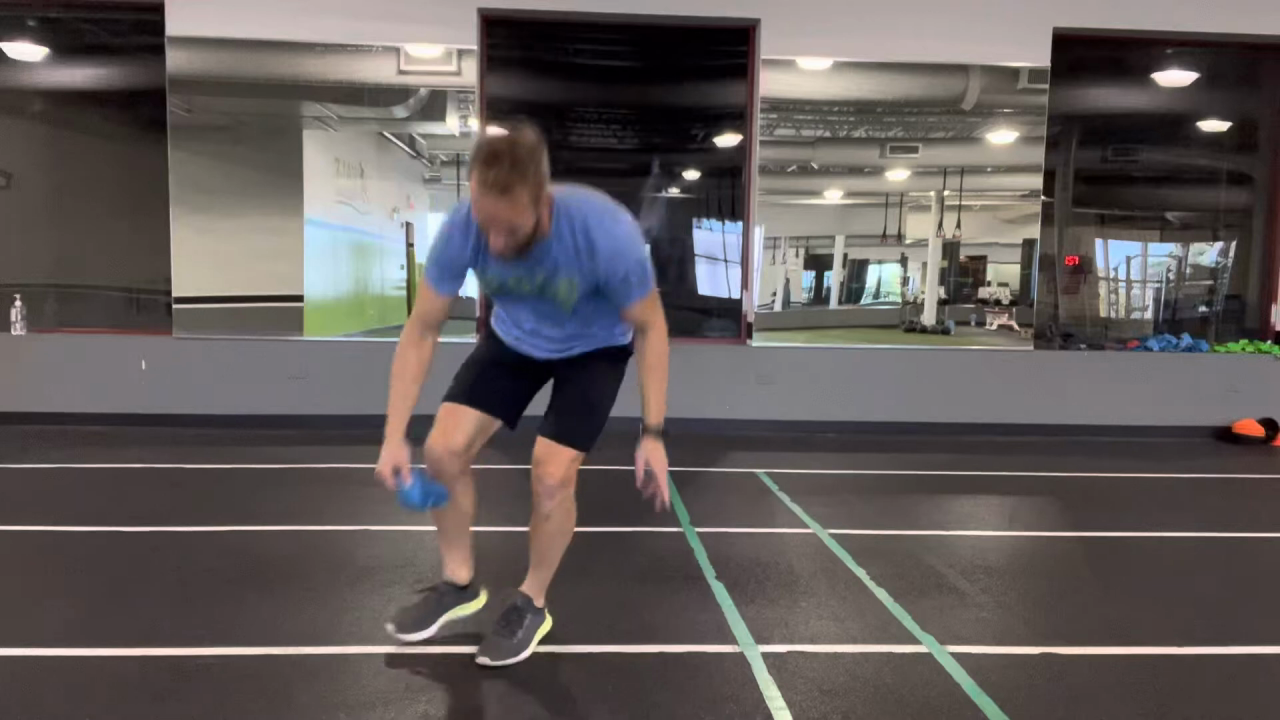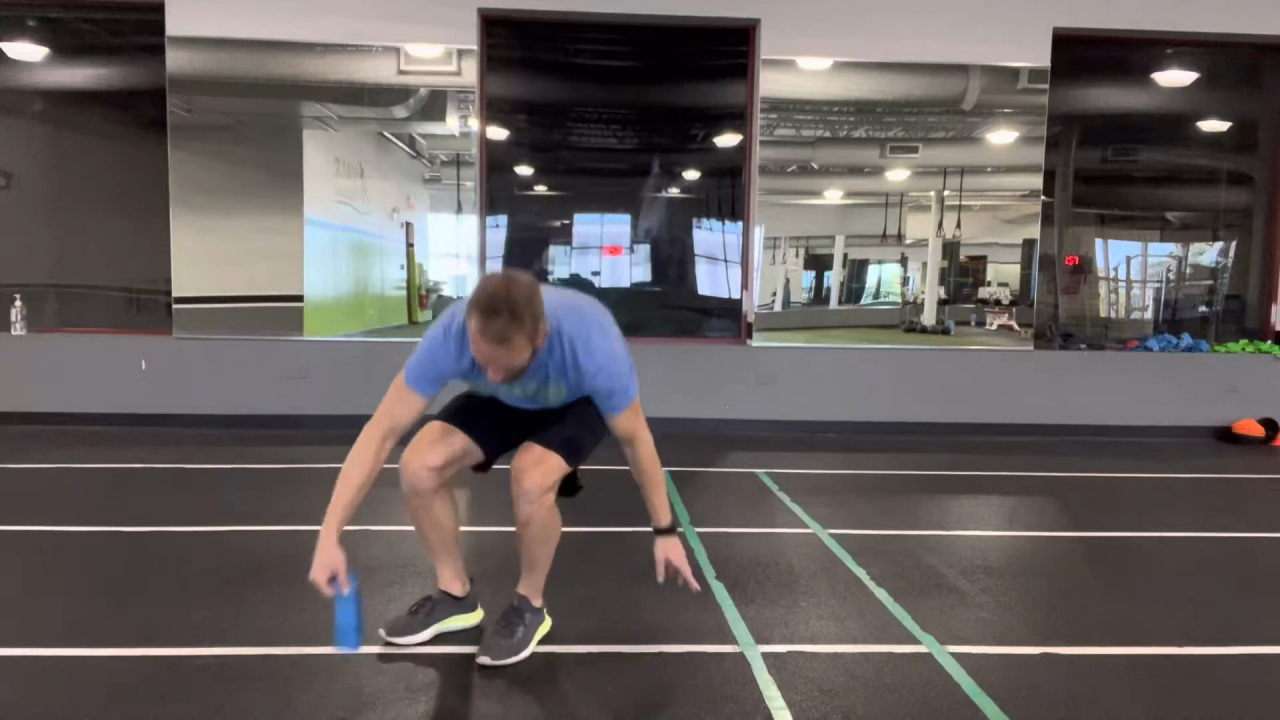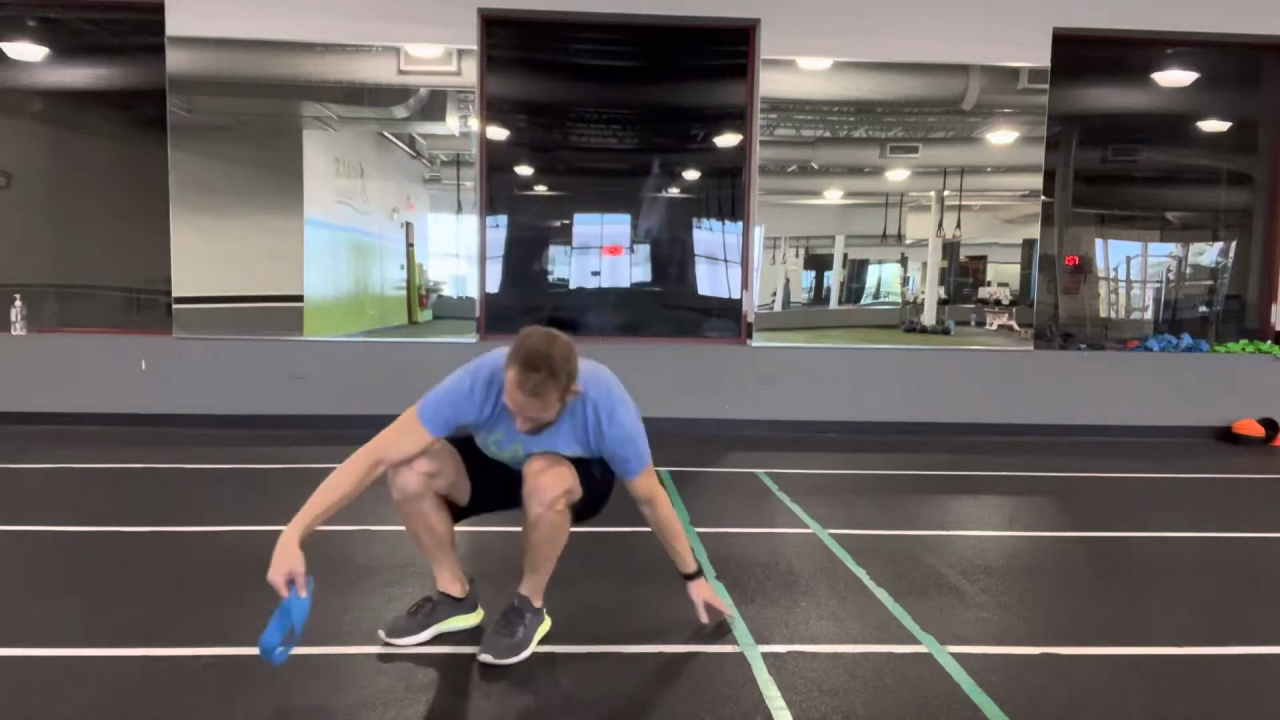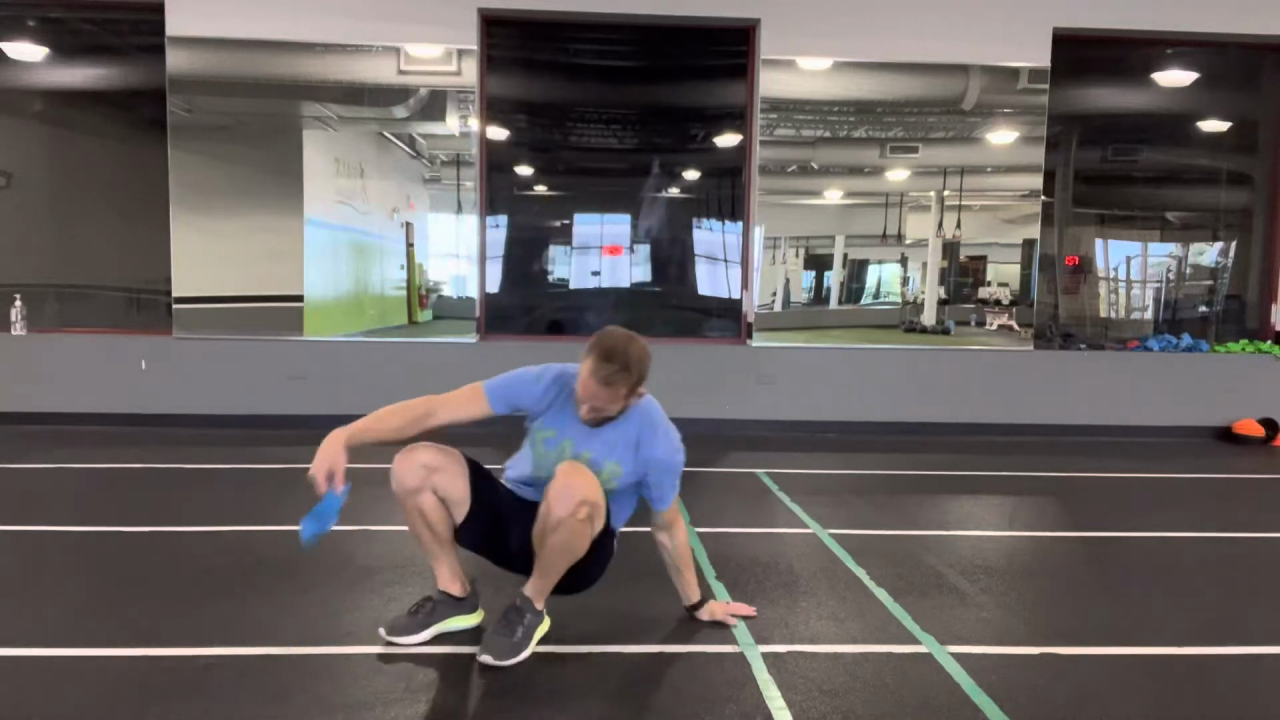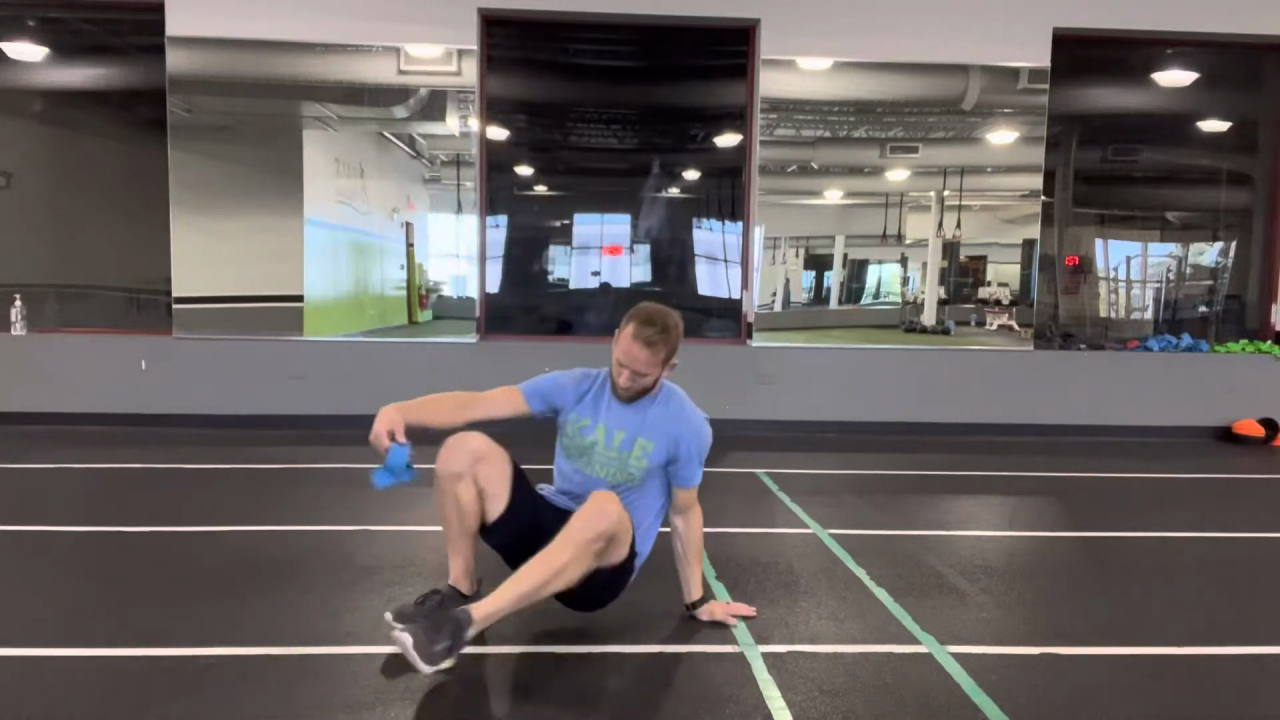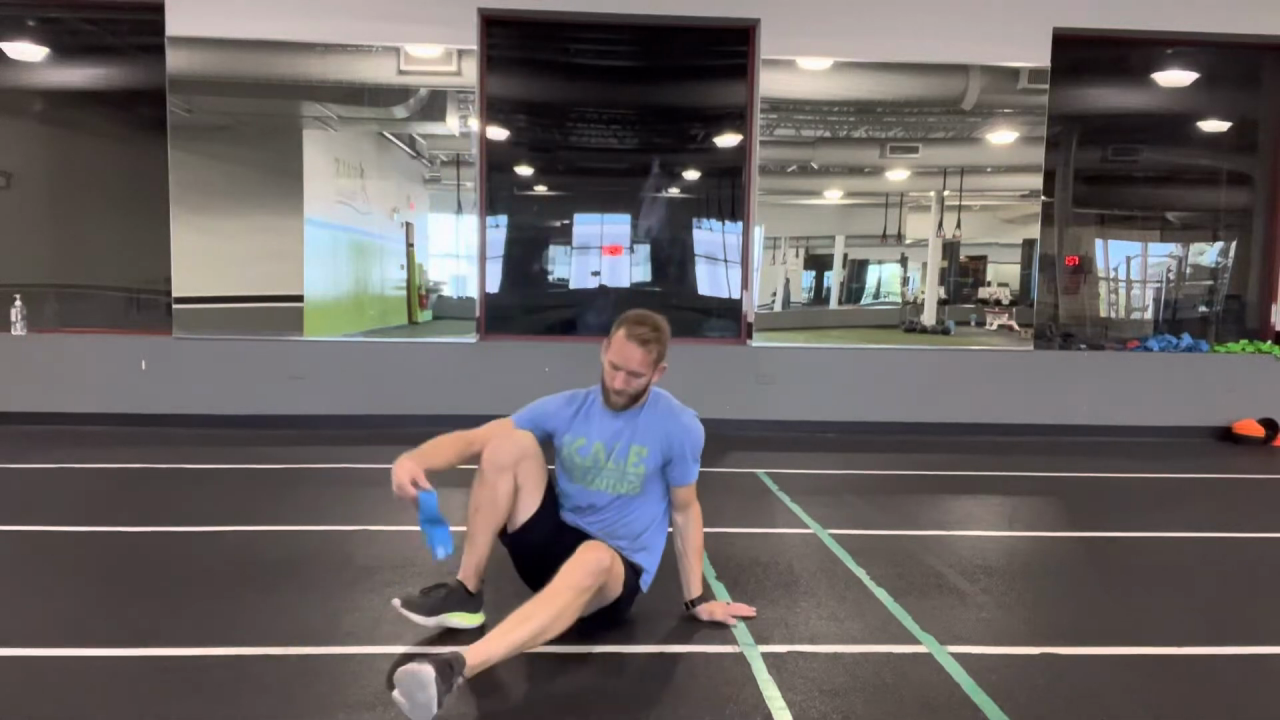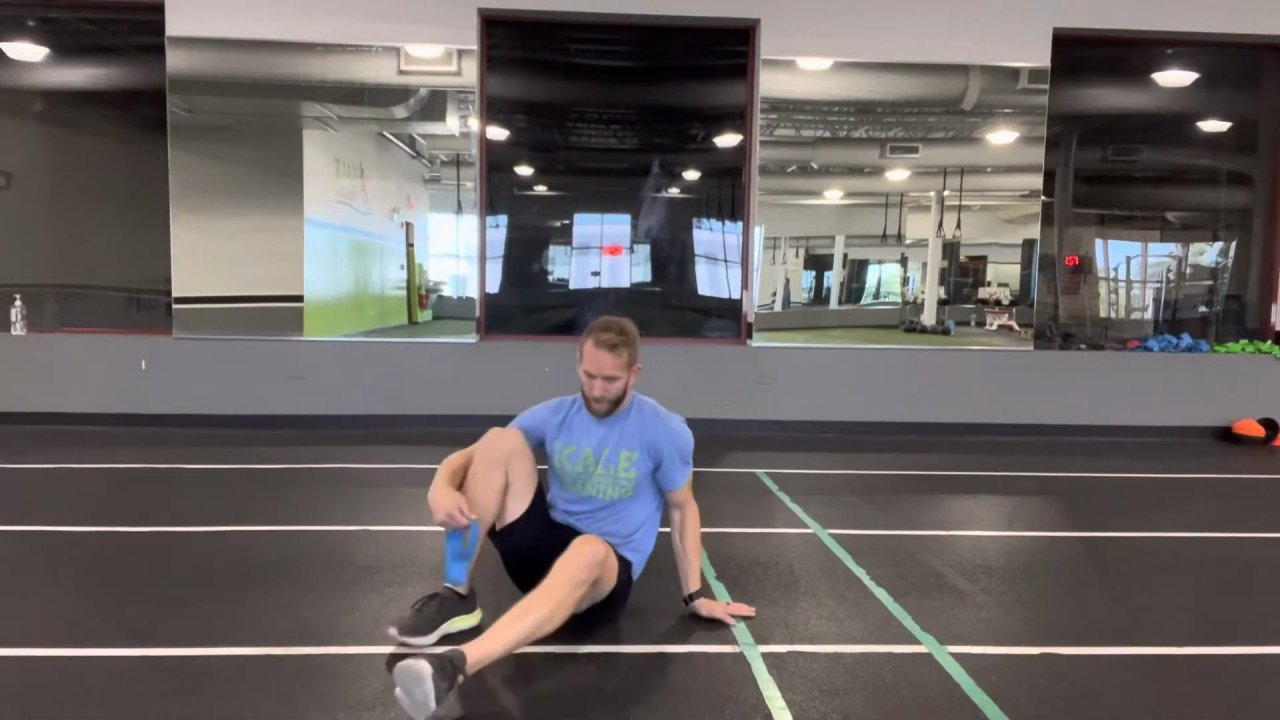
dt=0.2s
person 1, frame 1
left shoulder: (606, 233)
right shoulder: (462, 231)
left elbow: (649, 327)
right elbow: (421, 332)
left wrist: (652, 434)
right wrist: (394, 437)
left hip: (593, 348)
right hip: (513, 340)
left knee: (552, 471)
right knee: (442, 448)
left ankle: (530, 606)
right ankle: (459, 583)
person 1, frame 2
left shoulder: (591, 346)
right shoulder: (453, 334)
left elbow: (633, 437)
right elbow: (382, 430)
left wrist: (664, 531)
right wrist: (330, 535)
left hip: (577, 404)
right hip: (502, 402)
left knee: (530, 476)
right knee: (420, 466)
left ankle: (530, 605)
right ankle: (455, 595)
person 1, frame 3
left shoulder: (609, 414)
right shoulder: (479, 383)
left elbow: (649, 496)
right elbow: (376, 456)
left wrist: (692, 575)
right wrist: (293, 534)
left hip: (580, 470)
right hip: (499, 463)
left knee: (543, 480)
right knee: (409, 473)
left ankle: (529, 606)
right ankle: (454, 596)
person 1, frame 4
left shoulder: (656, 442)
right shoulder: (546, 383)
left elbow: (667, 526)
right elbow: (434, 409)
left wrist: (697, 603)
right wrist: (343, 438)
left hip: (581, 540)
right hip: (514, 510)
left knee: (572, 483)
right knee: (413, 465)
left ankle: (531, 606)
right ankle: (455, 596)
person 1, frame 5
left shoulder: (687, 425)
right shoulder: (575, 387)
left elbow: (685, 511)
right elbow: (475, 405)
left wrist: (697, 602)
right wrist: (400, 410)
left hip: (603, 561)
right hip: (548, 526)
left knee: (605, 507)
right knee: (464, 449)
left ankle: (465, 621)
right ankle: (461, 591)
person 1, frame 6
left shoulder: (680, 428)
right shoulder: (566, 408)
left elbow: (685, 511)
right elbow: (474, 439)
left wrist: (696, 600)
right wrist: (411, 460)
left hip: (617, 574)
right hip: (555, 544)
left knee: (592, 560)
right knee: (514, 446)
left ankle: (452, 669)
right ankle: (466, 593)
person 1, frame 7
left shoulder: (665, 432)
right shoulder: (553, 416)
left elbow: (681, 508)
right elbow: (472, 455)
left wrist: (695, 595)
right wrist: (442, 488)
left hip: (608, 570)
right hip: (541, 546)
left knee: (588, 551)
right knee: (501, 440)
left ankle: (456, 666)
right ankle: (456, 596)
